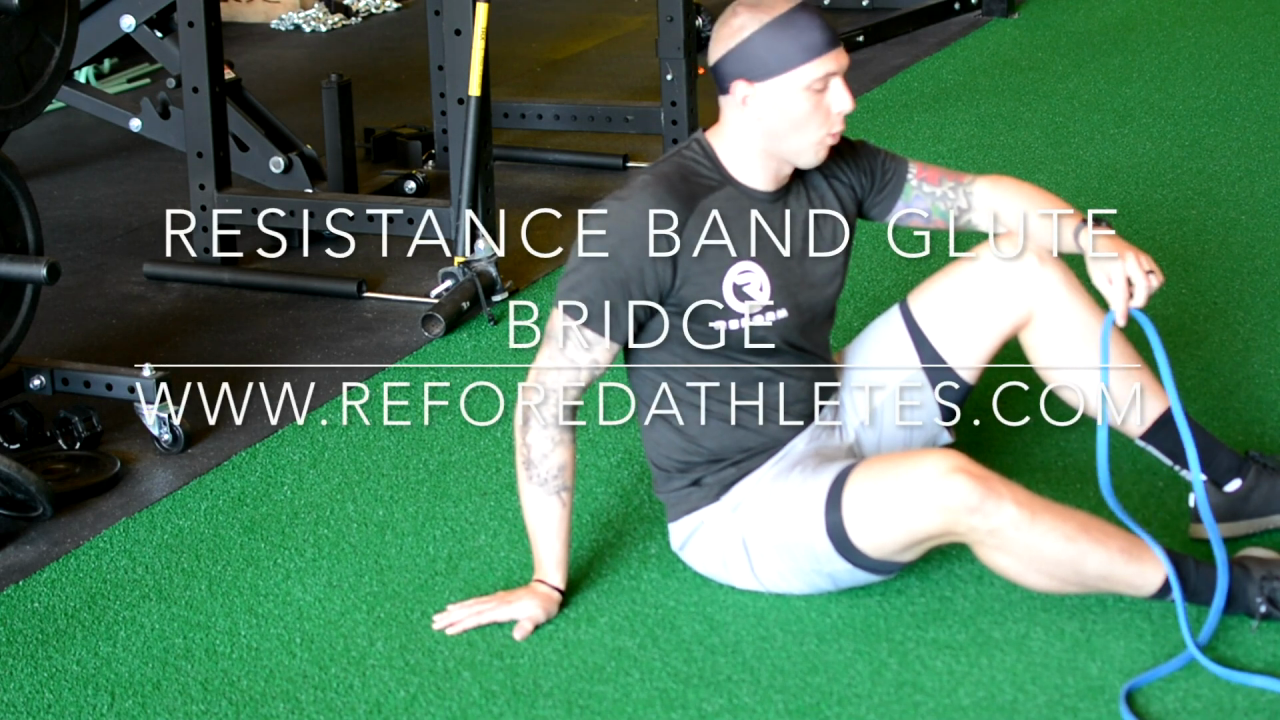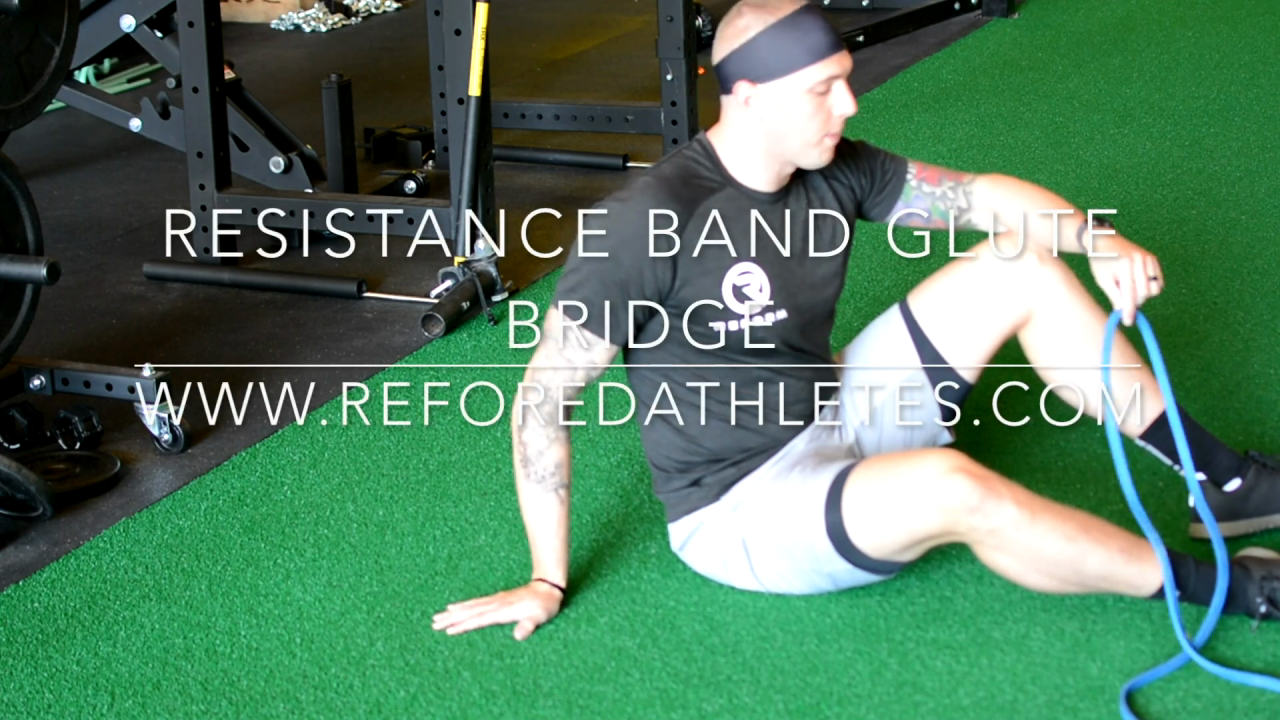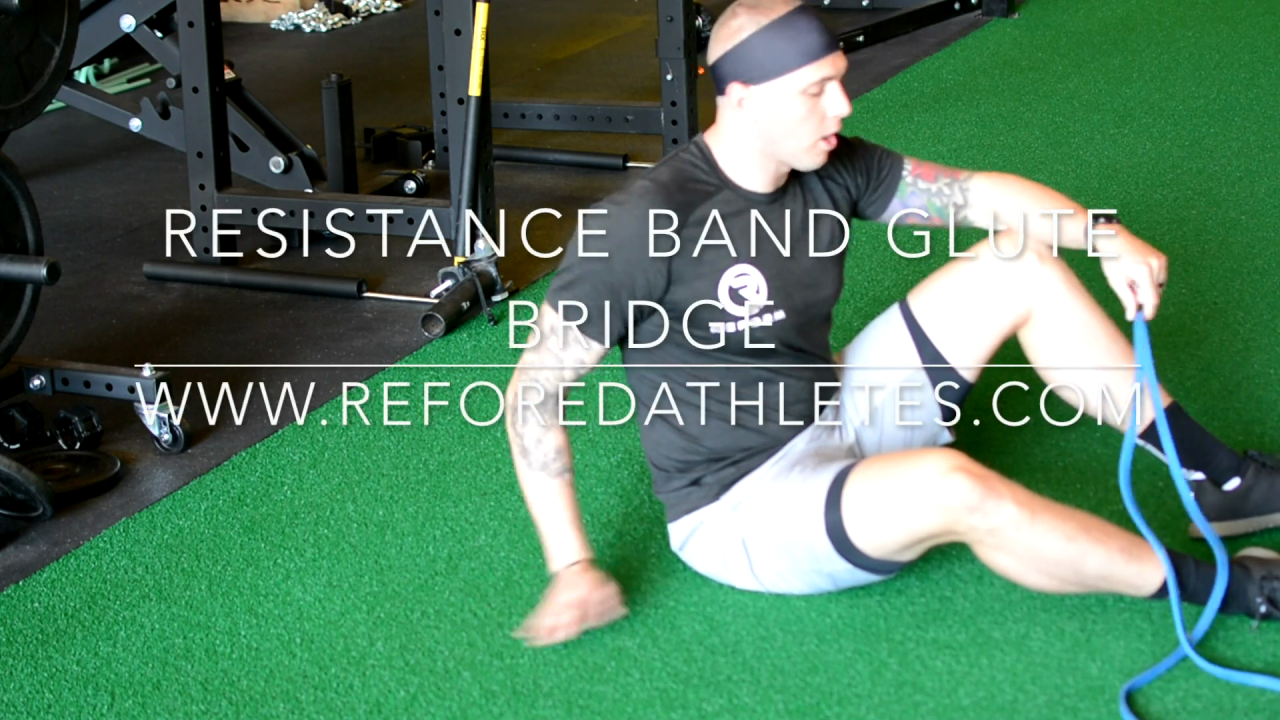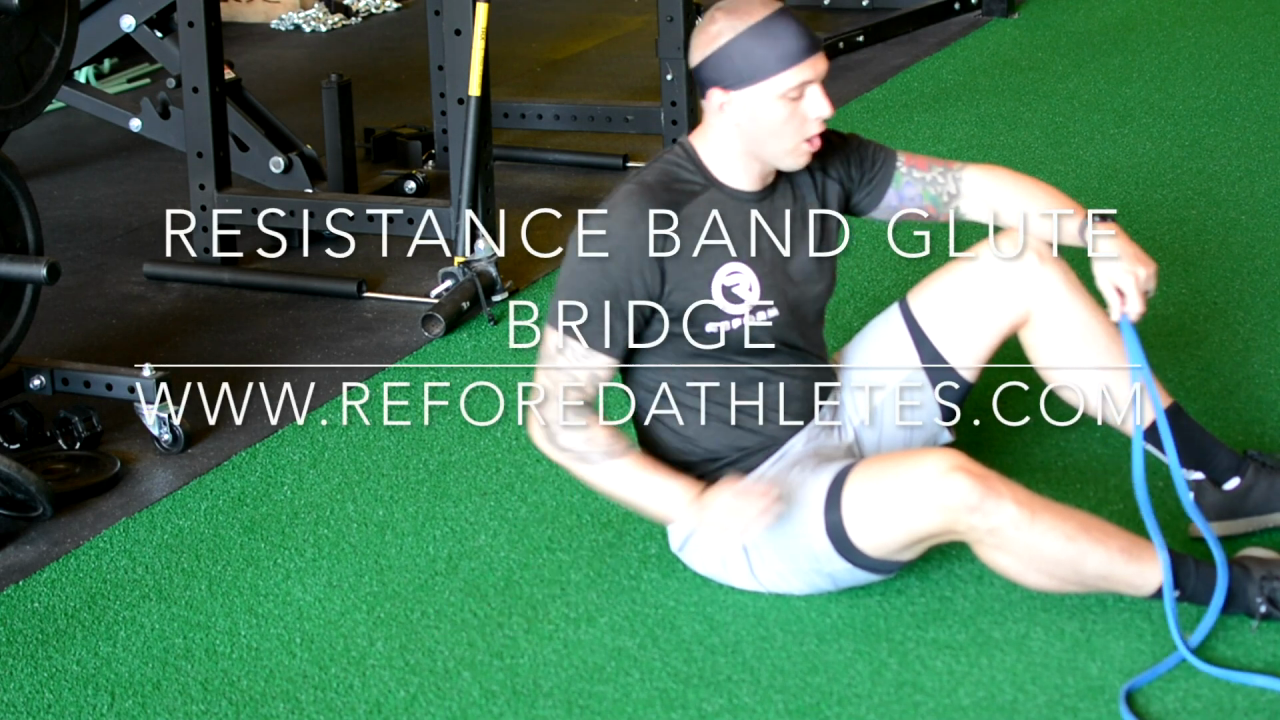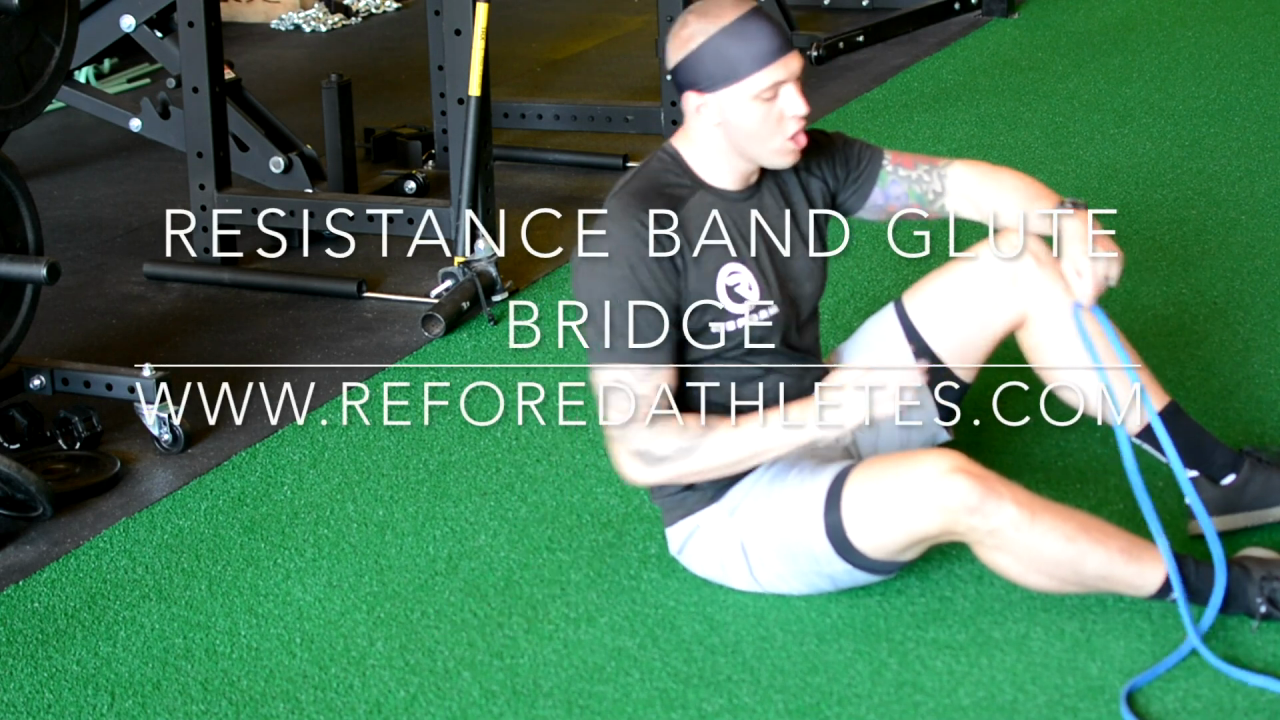
dt=0.1s
person 1, frame 1
left shoulder: (833, 166)
right shoulder: (649, 221)
left elbow: (983, 197)
right elbow: (547, 397)
left wrist: (1095, 238)
right wrist: (548, 582)
left hip: (833, 419)
right hip: (742, 510)
left knee: (1022, 265)
right knee: (952, 487)
right ankle: (1209, 585)
person 1, frame 2
left shoulder: (829, 164)
right shoulder: (654, 220)
left elbow: (980, 194)
right elbow: (542, 395)
left wrist: (1100, 240)
right wrist: (551, 574)
left hip: (833, 415)
right hip: (741, 508)
left knee: (1023, 265)
right knee: (948, 484)
right ankle: (1203, 584)
person 1, frame 3
left shoulder: (828, 166)
right shoulder: (644, 227)
left elbow: (980, 191)
right elbow: (532, 394)
left wrist: (1108, 235)
right wrist: (575, 567)
left hip: (831, 417)
right hip: (748, 508)
left knee: (1022, 261)
right knee: (950, 485)
left ankle: (1214, 480)
right ankle: (1210, 584)
person 1, frame 4
left shoulder: (816, 159)
right shoulder: (637, 231)
left elbow: (974, 185)
right elbow: (553, 411)
left wrist: (1101, 235)
right wrist: (692, 501)
left hip: (825, 415)
right hip: (741, 510)
left knee: (1022, 264)
right knee: (948, 484)
left ankle: (1215, 480)
right ankle: (1207, 587)
person 1, frame 5
left shoulder: (803, 159)
right shoulder: (636, 235)
left elbow: (964, 180)
right elbow: (642, 450)
left wrist: (1076, 224)
right wrist: (816, 414)
left hip: (828, 418)
right hip: (743, 512)
left knee: (1019, 262)
right knee: (950, 484)
left ankle: (1214, 477)
right ankle: (1209, 586)
